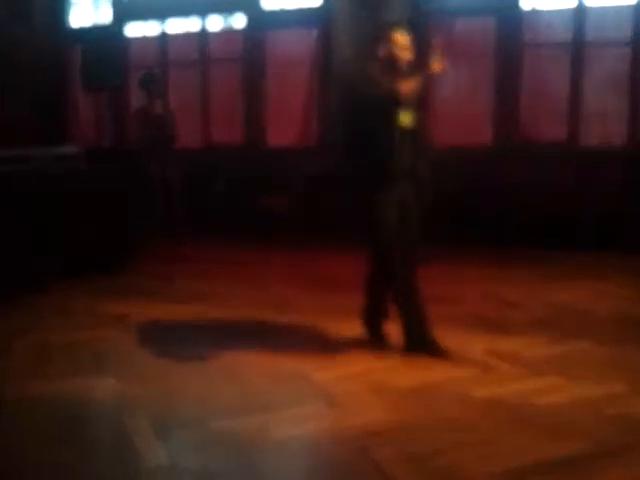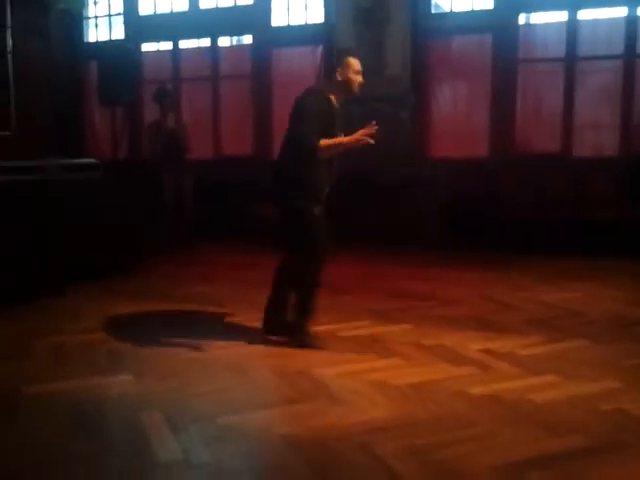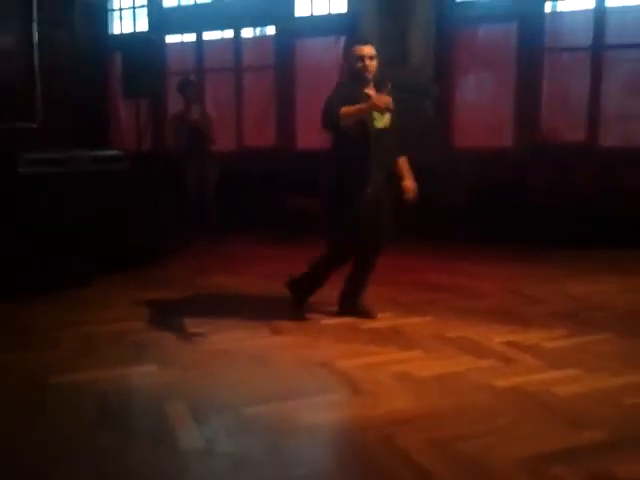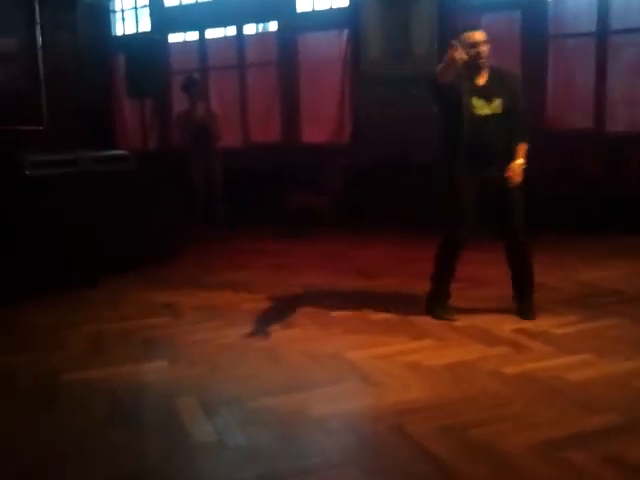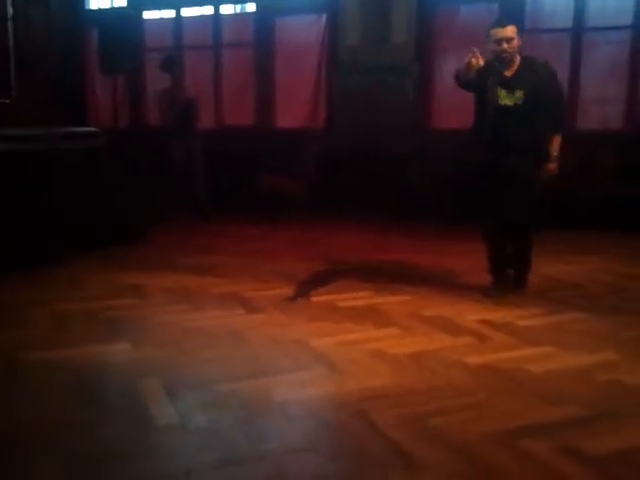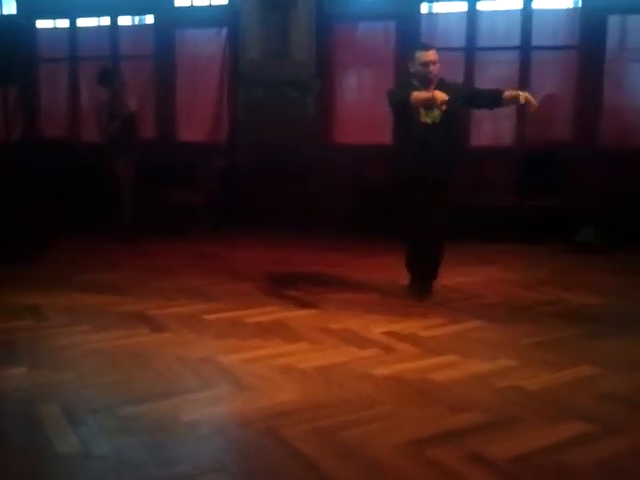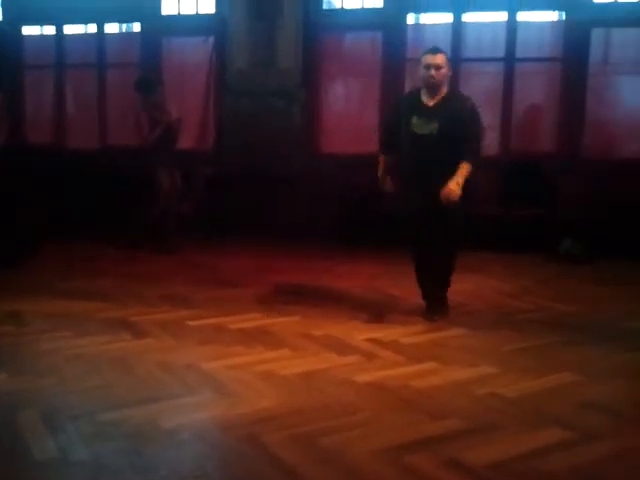
dt=0.7s
person 1, frame 1
left shoulder: (403, 88)
right shoulder: (370, 87)
right elbow: (393, 100)
right wrist: (423, 75)
left hip: (401, 188)
right hip: (379, 189)
left knee: (404, 259)
right knee: (390, 259)
left ankle: (416, 334)
person 1, frame 2
left shoulder: (328, 106)
right shoulder: (312, 102)
right elbow: (306, 148)
right wrist: (350, 141)
left hip: (310, 194)
right hip: (300, 194)
left knee: (298, 258)
right knee: (309, 259)
left ankle: (277, 319)
right ankle: (297, 323)
person 1, frame 3
left shoulder: (383, 94)
right shoulder: (346, 93)
left elbow: (392, 140)
right elbow: (332, 121)
left wrist: (406, 175)
right wrist: (368, 106)
left hip: (378, 183)
right hip: (352, 184)
left knee: (373, 243)
right knee: (346, 245)
left ankle: (351, 299)
right ankle: (301, 286)
person 1, frame 4
left shoulder: (506, 80)
right shoulder: (455, 82)
left elbow: (520, 125)
right elbow: (440, 80)
left wrist: (519, 160)
right wrist: (452, 63)
left hip: (501, 170)
right hip: (466, 172)
left knee: (516, 236)
right knee: (455, 235)
left ankle: (524, 298)
right ankle: (437, 298)
person 1, frame 5
left shoulder: (541, 72)
right shoulder: (485, 72)
left elbow: (556, 116)
right elbow: (463, 79)
left wrist: (552, 155)
right wrist: (467, 68)
left hip: (528, 160)
right hip: (494, 160)
left knee: (521, 219)
right knee: (494, 220)
left ankle: (519, 275)
right ankle: (500, 276)
person 1, frame 6
left shoulder: (452, 90)
right shoulder: (401, 91)
left elbow: (486, 96)
right elbow: (405, 99)
left wrist: (517, 95)
right wrist: (431, 96)
left hip: (441, 172)
right hip: (412, 172)
left knee: (436, 228)
right knee: (413, 228)
left ankle: (427, 280)
right ankle: (416, 277)
person 1, frame 7
left shoulder: (462, 106)
right shoulder: (406, 103)
left elbow: (472, 149)
right elbow: (388, 140)
left wrist: (458, 179)
right wrist: (384, 172)
left hip: (445, 189)
right hip: (414, 188)
left knee: (444, 244)
right knee: (421, 246)
left ankle: (439, 296)
right ankle: (432, 299)
person 2, frame 1
left shoulder: (165, 111)
right shoulder: (140, 114)
left elbow: (172, 136)
right elbow: (140, 141)
left wrist: (162, 117)
right wrist: (154, 118)
left hip: (167, 159)
right hip: (152, 159)
left knee: (173, 195)
right knee: (158, 197)
left ankle: (173, 227)
right ankle: (159, 226)
person 2, frame 2
left shoulder: (179, 124)
right shoulder: (154, 127)
left elbow: (185, 148)
right elbow: (154, 153)
left wrist: (175, 130)
right wrist: (165, 132)
left hip: (180, 168)
right hip: (164, 170)
left knee: (185, 205)
right knee: (169, 206)
right ankle: (171, 239)
person 2, frame 3
left shoulder: (204, 115)
right shoulder: (177, 118)
left elbow: (210, 140)
right elbow: (177, 144)
left wrist: (200, 122)
right wrist: (189, 124)
left hip: (205, 160)
right hip: (188, 161)
left knee: (208, 197)
right knee: (193, 198)
left ankle: (209, 229)
person 2, frame 4
left shoulder: (209, 112)
right shoulder: (182, 116)
left elbow: (217, 137)
right elbow: (183, 142)
left wrist: (206, 120)
right wrist: (195, 122)
left hip: (211, 156)
right hip: (194, 159)
left knee: (217, 193)
right knee: (200, 195)
person 2, frame 5
left shoulder: (186, 92)
right shoulder: (164, 94)
left elbow: (194, 116)
right elbow: (166, 120)
left wrist: (190, 101)
right wrist: (180, 102)
left hip: (190, 137)
right hip: (175, 139)
left knee: (198, 173)
right knee: (181, 175)
left ankle: (201, 208)
person 2, frame 6
left shoulder: (126, 104)
right shoulder: (104, 107)
left elbow: (134, 130)
right elbow: (105, 134)
left wrist: (131, 114)
right wrist: (121, 117)
left hip: (129, 150)
right hip: (116, 152)
left knee: (127, 187)
right knee: (124, 187)
left ankle: (125, 226)
right ankle: (125, 227)
person 2, frame 7
left shoulder: (165, 113)
right shoulder: (144, 114)
left elbow: (172, 139)
right elbow: (147, 141)
left wrist: (174, 124)
right wrist: (163, 124)
left hip: (168, 159)
right hip: (155, 161)
left knee: (175, 194)
right knee: (164, 195)
left ankle: (165, 238)
